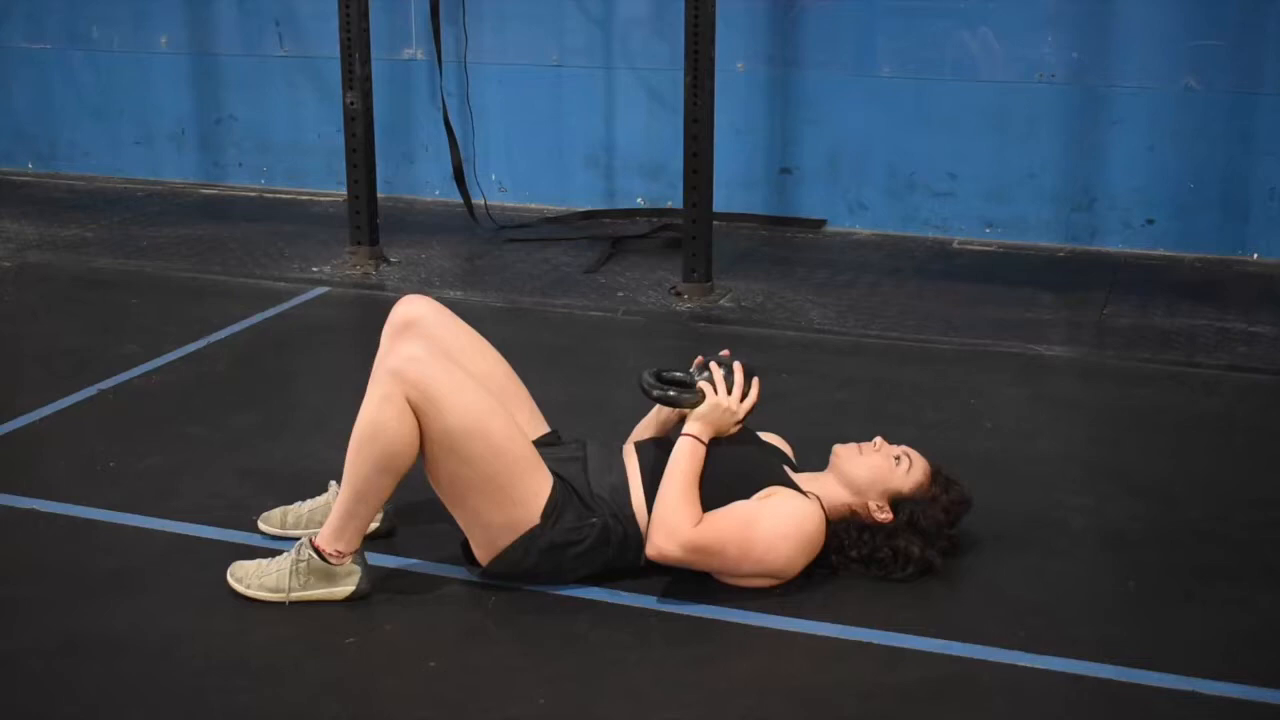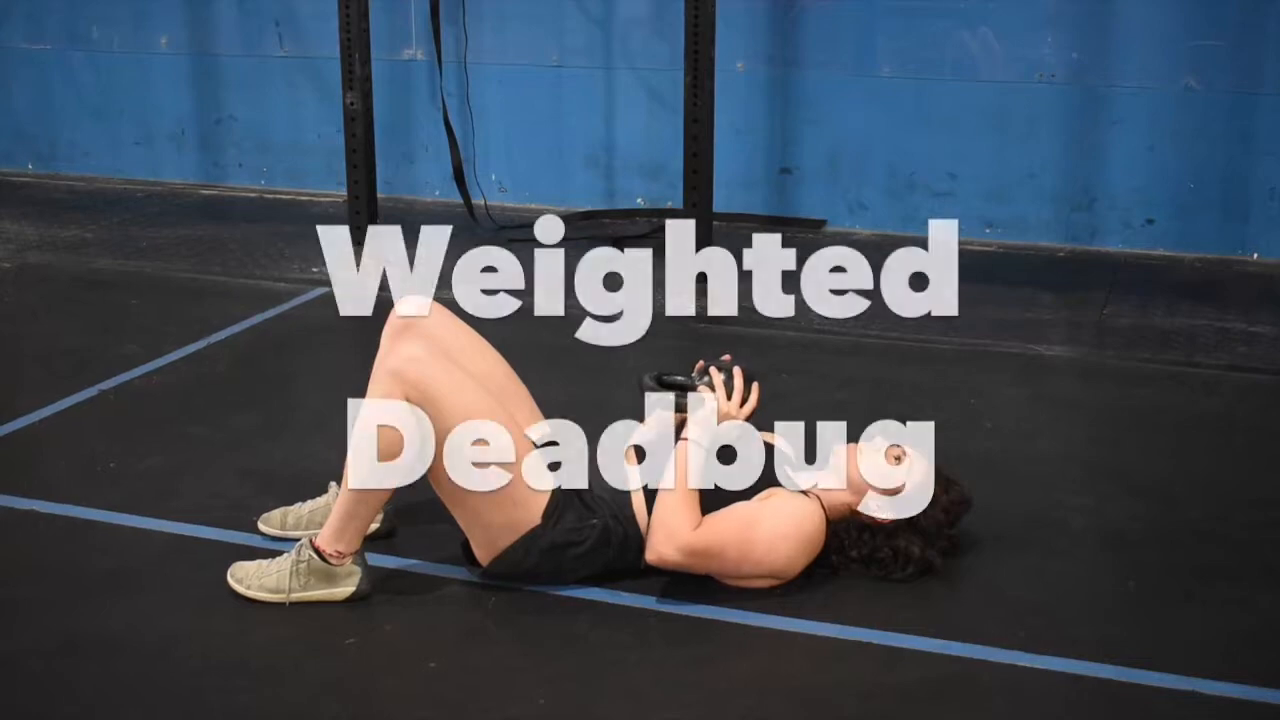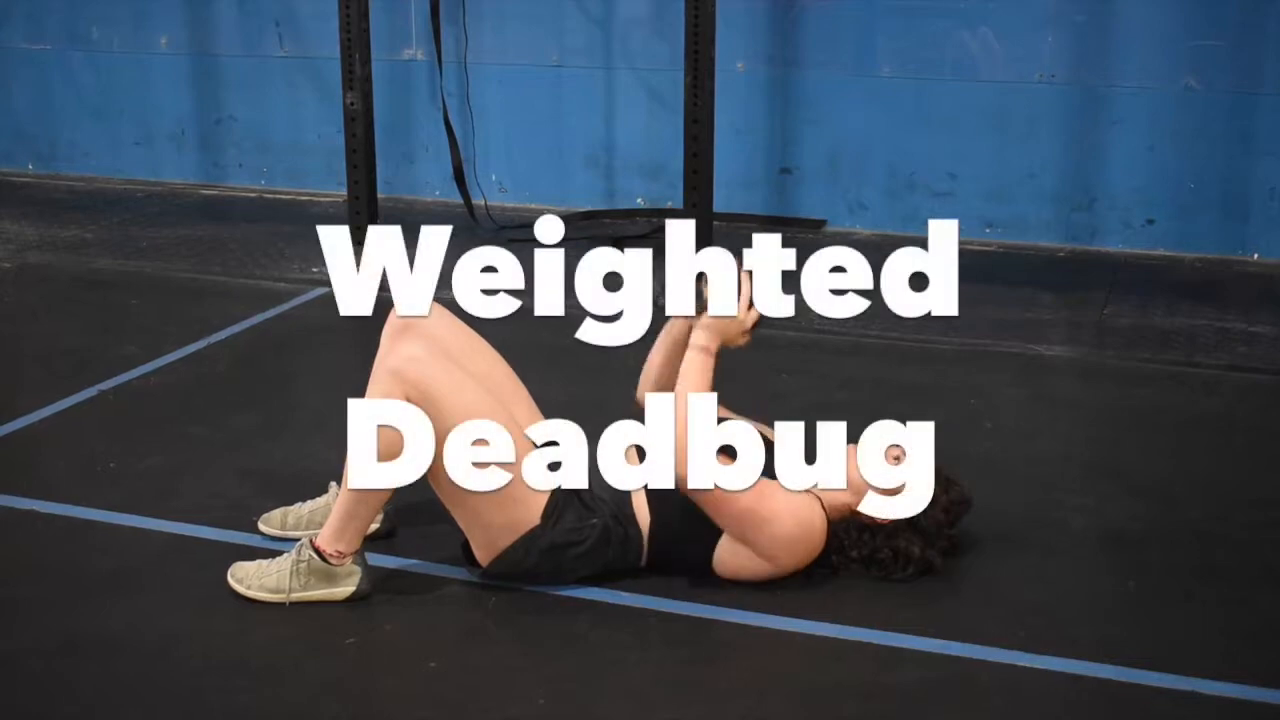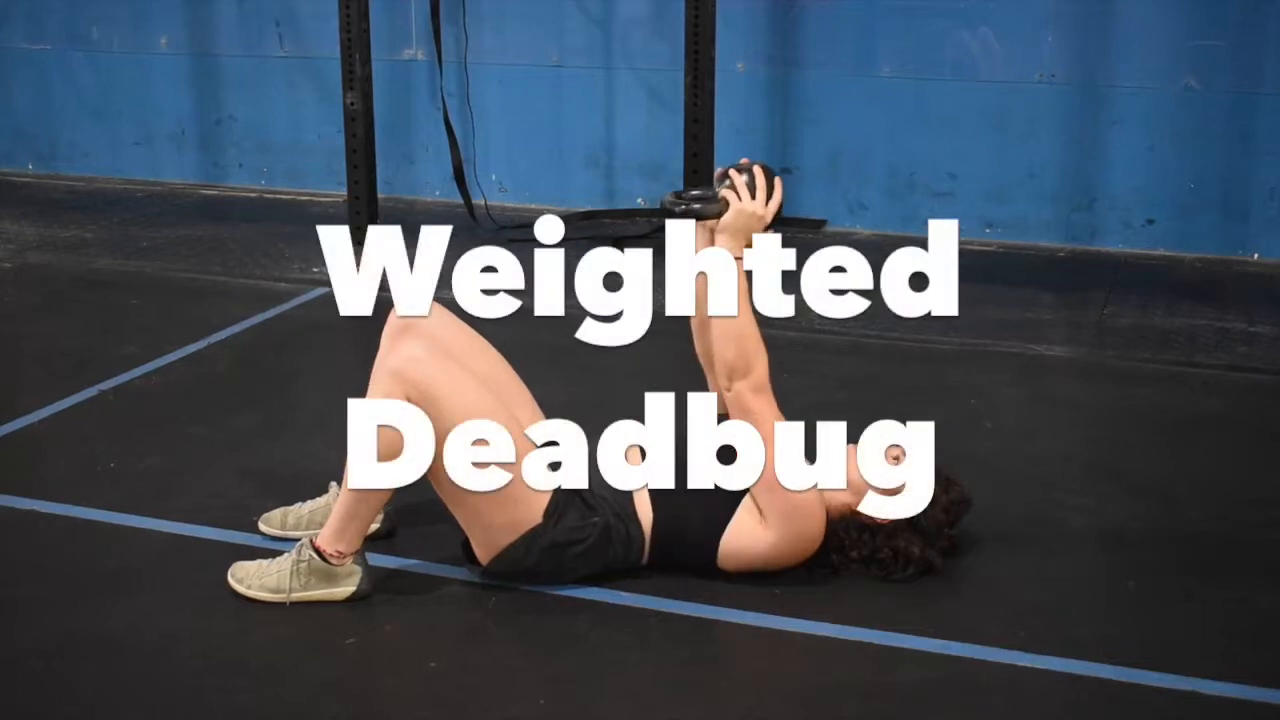
dt=0.3s
person 1, frame 1
left shoulder: (798, 529)
right shoulder: (780, 460)
left elbow: (667, 540)
left wrist: (697, 429)
right wrist: (677, 402)
left hip: (547, 529)
right hip: (559, 460)
left knee: (407, 368)
right knee: (414, 316)
left ankle: (329, 557)
right ankle: (355, 499)
person 1, frame 2
left shoulder: (798, 530)
right shoulder: (788, 471)
left elbow: (667, 544)
left wrist: (697, 432)
left hip: (549, 531)
left knee: (407, 367)
right knee: (414, 317)
left ankle: (330, 558)
right ankle: (356, 501)
person 1, frame 3
left shoulder: (795, 527)
right shoulder: (783, 465)
left elbow: (683, 462)
right elbow: (652, 401)
left wrist: (708, 343)
right wrist: (686, 322)
left hip: (553, 536)
right hip: (561, 474)
left knee: (408, 370)
right knee: (414, 320)
left ankle: (331, 561)
right ankle: (355, 502)
person 1, frame 4
left shoulder: (798, 524)
left elbow: (742, 384)
right elbow: (716, 357)
left wrist: (733, 246)
right wrist: (708, 239)
left hip: (553, 532)
right hip: (564, 476)
left knee: (407, 367)
right knee: (414, 320)
left ankle: (330, 558)
right ankle: (357, 498)
